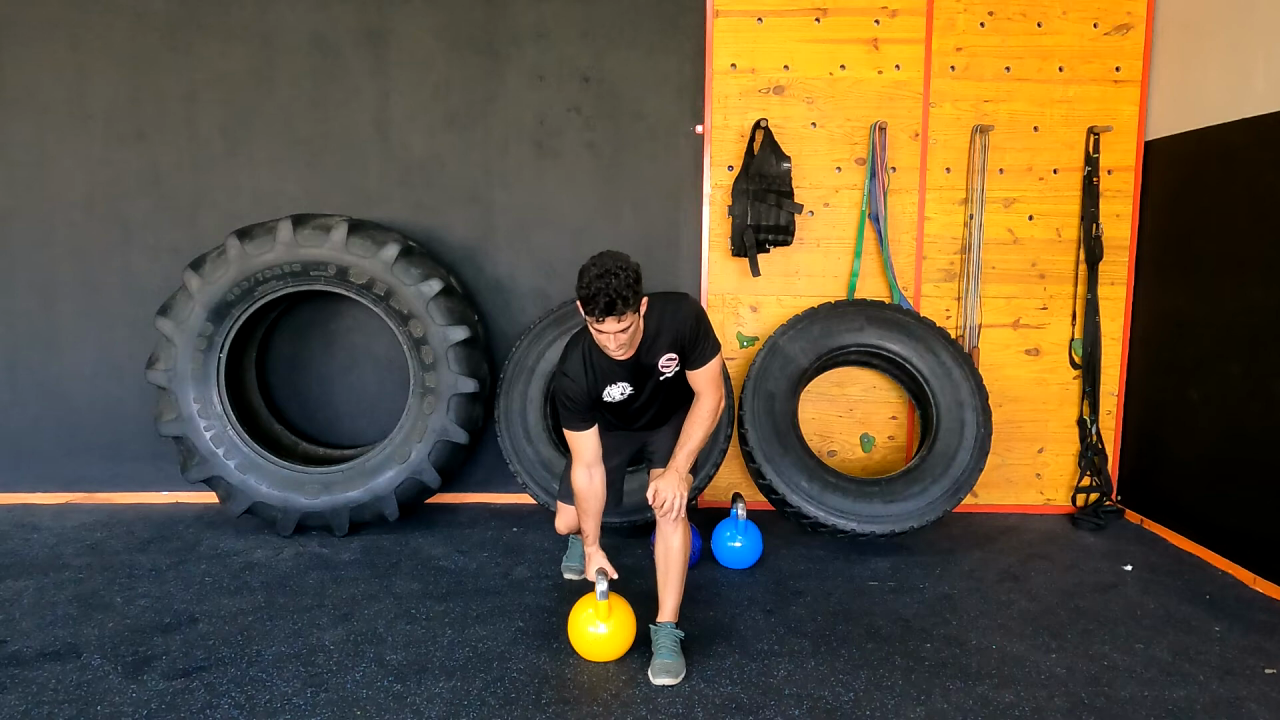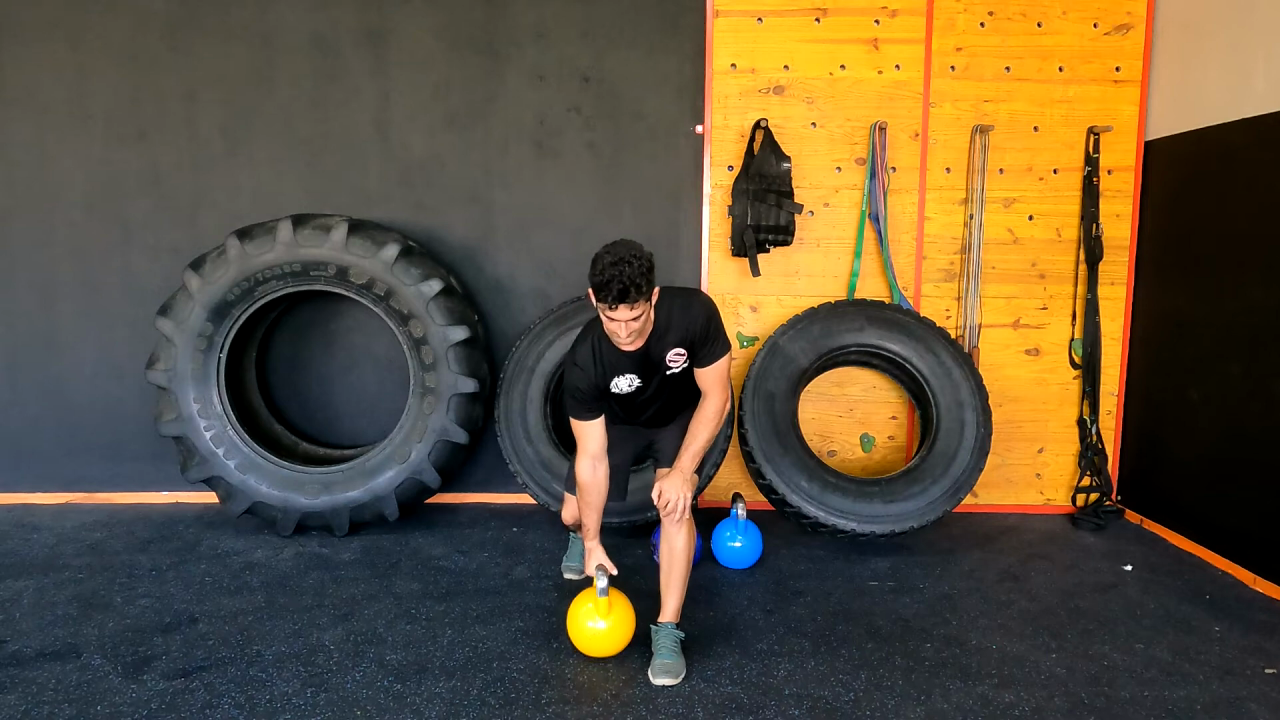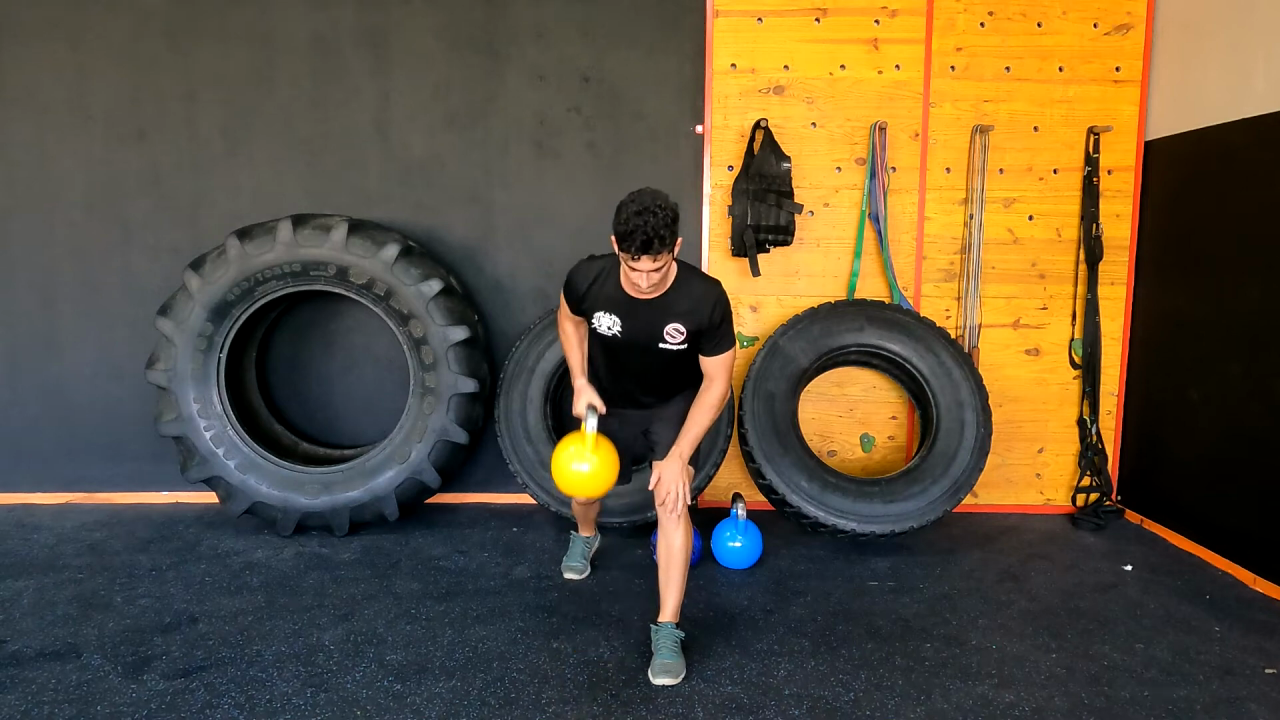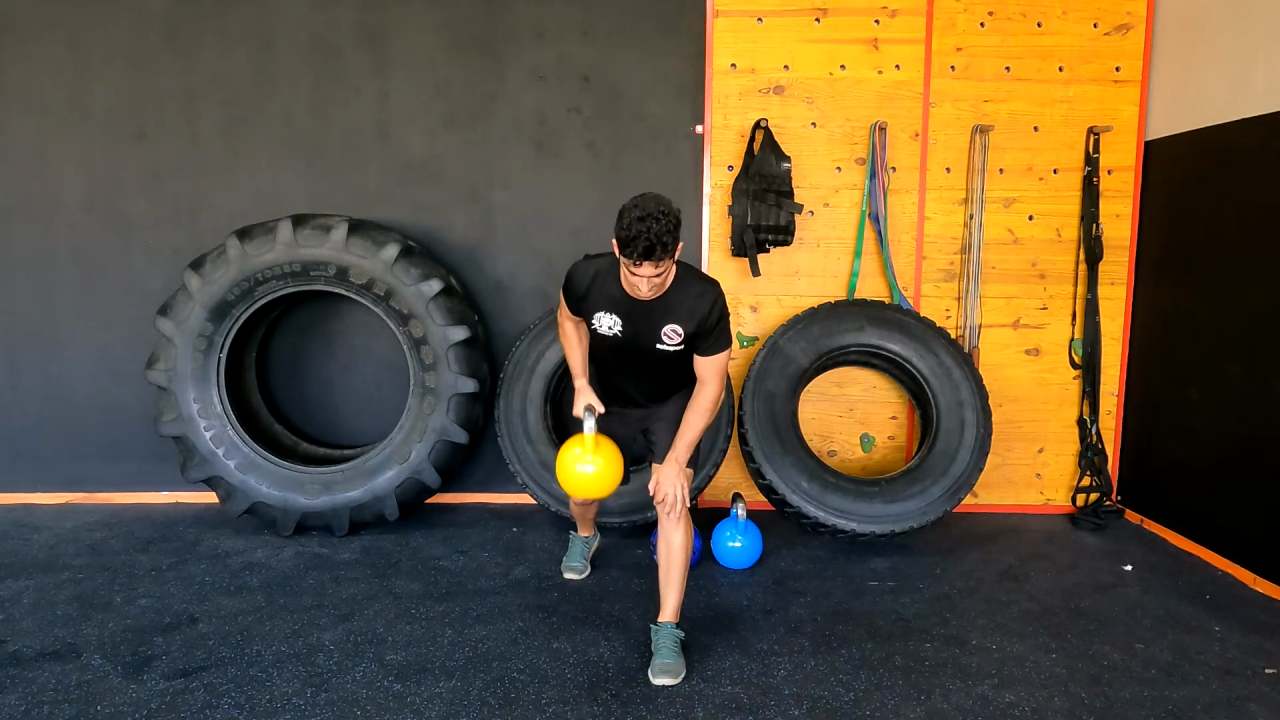
dt=0.5s
person 1, frame 1
left shoulder: (682, 316)
right shoulder: (574, 371)
left elbow: (711, 395)
right elbow: (587, 465)
left wrist: (677, 469)
right wrist: (592, 548)
left hip: (673, 418)
right hip: (609, 426)
left knee: (669, 505)
right knee: (567, 523)
left ankle: (666, 631)
right ankle: (582, 539)
person 1, frame 2
left shoulder: (695, 313)
right shoulder: (584, 359)
left elbow: (716, 396)
right elbow: (591, 457)
left wrist: (682, 470)
right wrist: (593, 543)
left hip: (680, 417)
right hip: (616, 422)
left knee: (675, 507)
right knee: (574, 515)
left ankle: (667, 632)
right ankle: (582, 541)
person 1, frame 3
left shoulder: (705, 298)
right shoulder: (587, 279)
left elbow: (718, 382)
right elbow: (569, 319)
left wrist: (679, 457)
right wrist: (580, 381)
left hip: (675, 404)
right hip: (608, 402)
left knee: (672, 501)
left ankle: (667, 630)
right ankle: (585, 535)
person 1, frame 4
left shoulder: (704, 299)
right shoulder: (586, 277)
left elbow: (710, 385)
right elbow: (571, 321)
left wrist: (676, 459)
right wrist: (581, 383)
left hip: (674, 402)
right hip: (607, 399)
left knee: (672, 500)
right knee: (582, 491)
left ankle: (667, 630)
right ankle: (585, 536)
